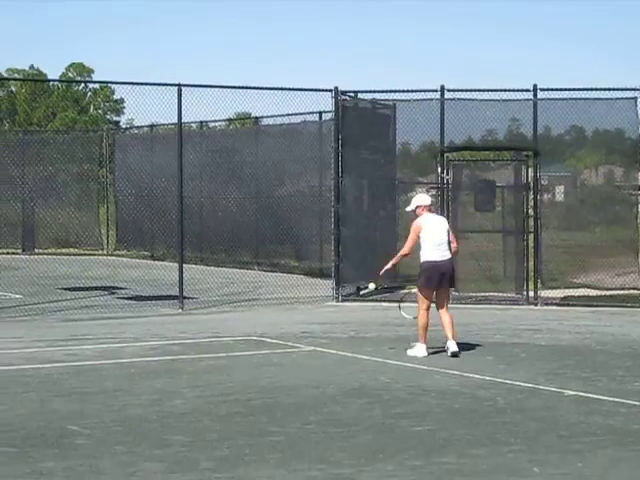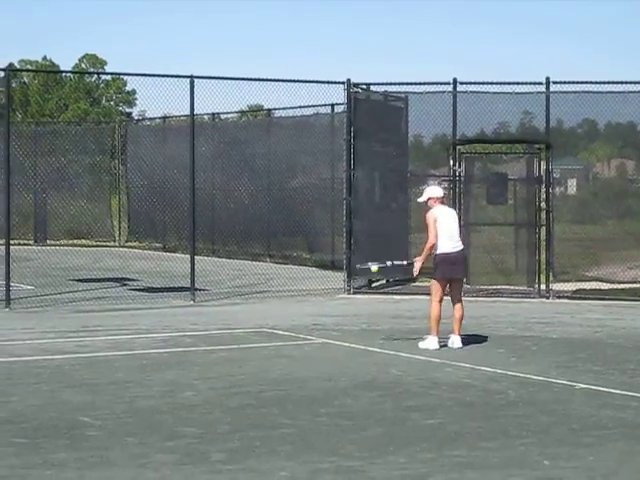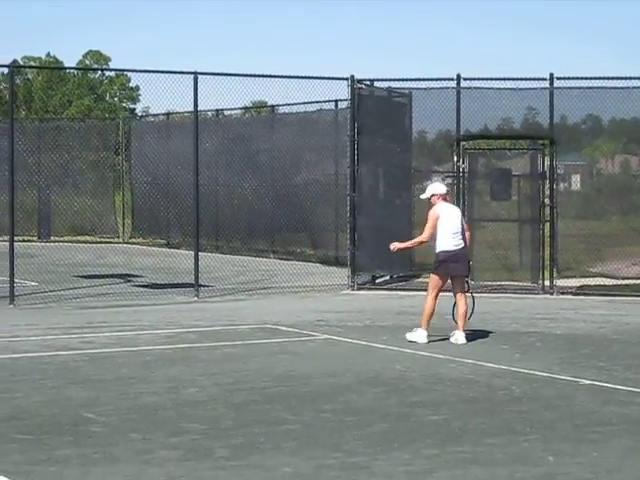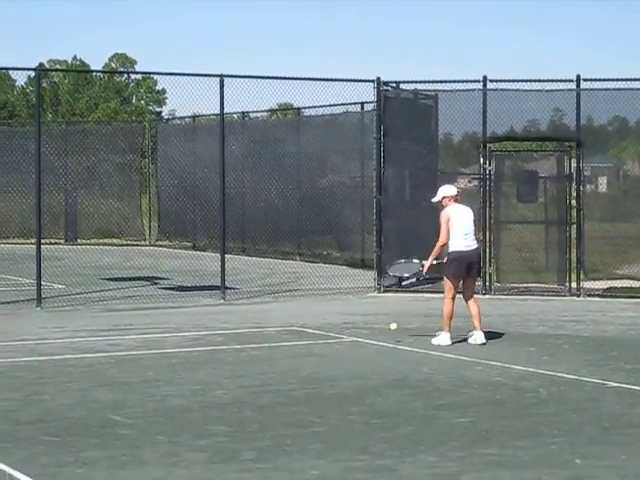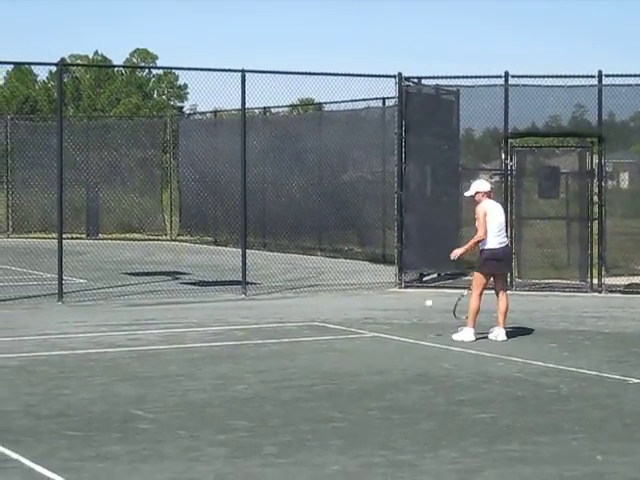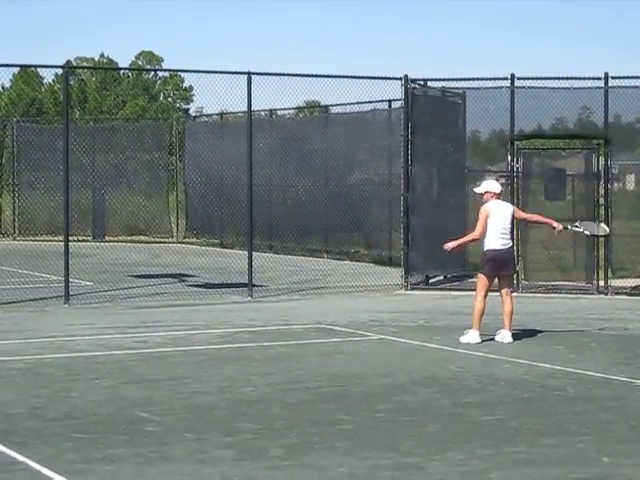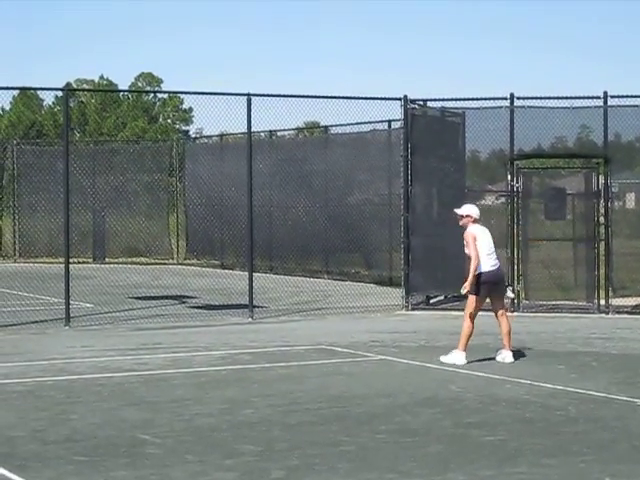
dt=0.5s
person 1, frame 1
left shoulder: (419, 222)
right shoulder: (443, 220)
left elbow: (406, 250)
right elbow: (454, 245)
left wrist: (391, 263)
left hip: (429, 266)
right hip: (446, 264)
left knee: (423, 308)
right knee: (443, 308)
left ankle: (421, 346)
right ankle: (452, 343)
person 1, frame 2
left shoulder: (431, 213)
right shoulder: (452, 212)
left elbow: (432, 241)
left wrist: (421, 261)
right wrist: (425, 257)
left hip: (444, 258)
right hip: (459, 255)
left knee: (436, 300)
right knee: (457, 299)
left ankle: (433, 339)
right ankle: (456, 337)
person 1, frame 3
left shoulder: (435, 211)
right shoulder: (456, 209)
left elbow: (425, 237)
right elbow: (467, 233)
left wrist: (402, 245)
right wrist: (466, 256)
left hip: (445, 255)
right hip: (461, 253)
left knee: (432, 295)
right knee: (460, 295)
left ankle: (422, 332)
right ankle: (460, 333)
person 1, frame 4
left shoulder: (446, 212)
right shoulder: (468, 210)
left elbow: (443, 240)
left wrist: (430, 259)
left hip: (458, 256)
right hip: (473, 253)
left knee: (449, 297)
right knee: (469, 296)
left ankle: (445, 334)
right ankle: (478, 332)
person 1, frame 5
left shoulder: (481, 207)
right shoulder: (498, 206)
left elbow: (481, 235)
left wrist: (463, 249)
left hip: (490, 253)
right hip: (504, 250)
left knee: (476, 292)
right knee: (501, 292)
left ankle: (469, 330)
right ankle: (500, 330)
person 1, frame 6
left shoulder: (486, 208)
right shoulder: (509, 207)
left elbow: (477, 235)
right elbow: (530, 217)
left wrist: (456, 243)
right wrist: (553, 223)
left hip: (492, 254)
right hip: (507, 252)
left knee: (480, 294)
right knee: (506, 294)
left ankle: (474, 332)
right ankle: (506, 332)
person 1, frame 7
left shoulder: (469, 232)
right shoulder: (484, 230)
left elbow: (475, 258)
left wrist: (470, 280)
left hip: (484, 276)
right hip: (497, 273)
left knee: (469, 315)
right knee: (501, 313)
left ankle: (460, 354)
right ankle: (507, 352)
